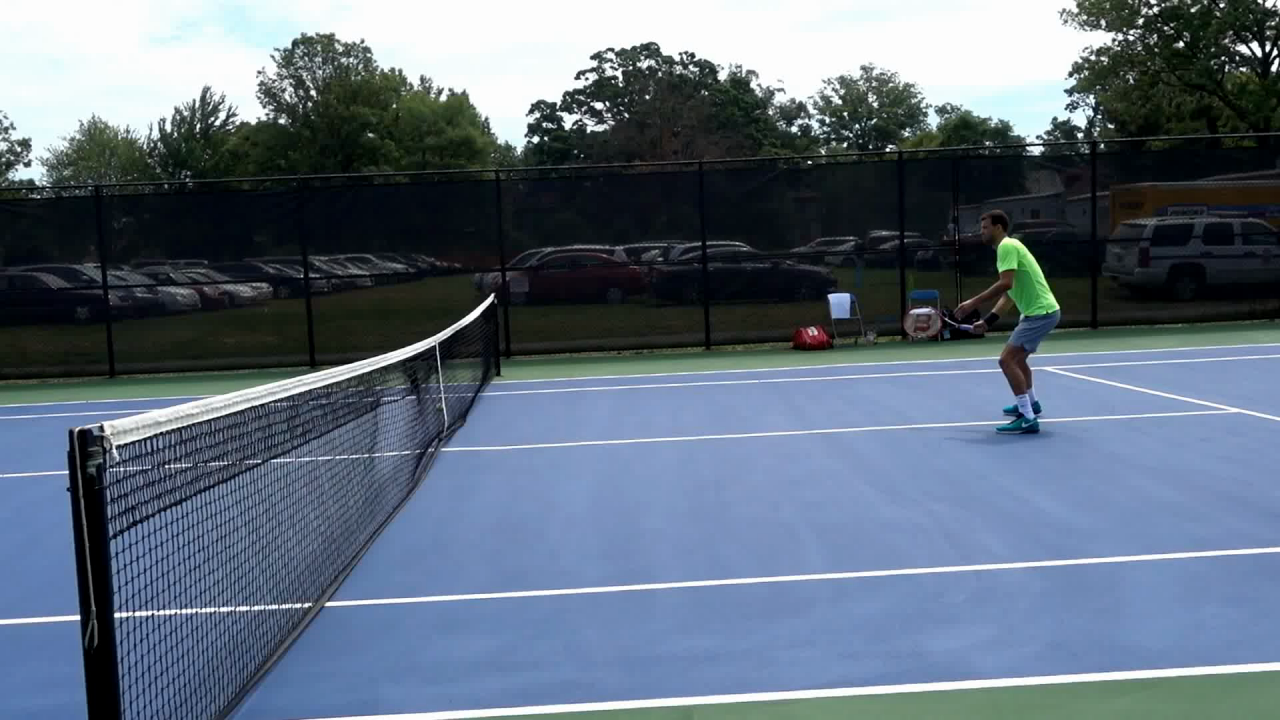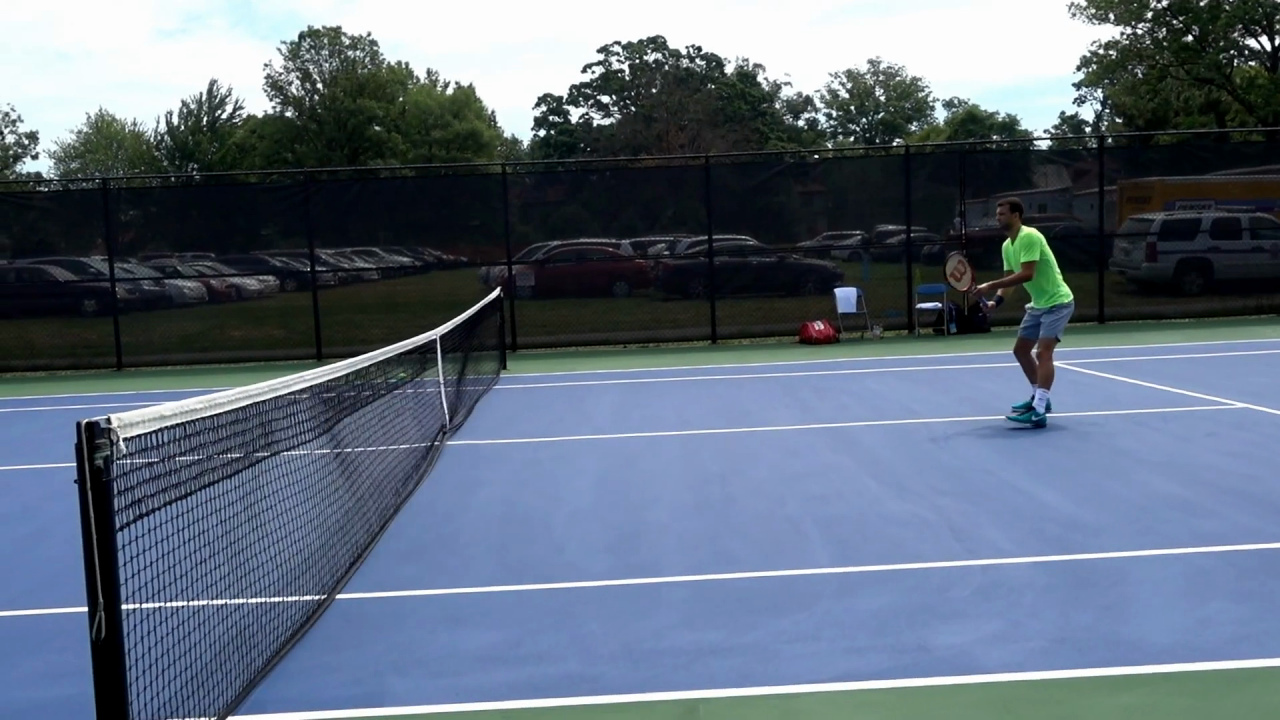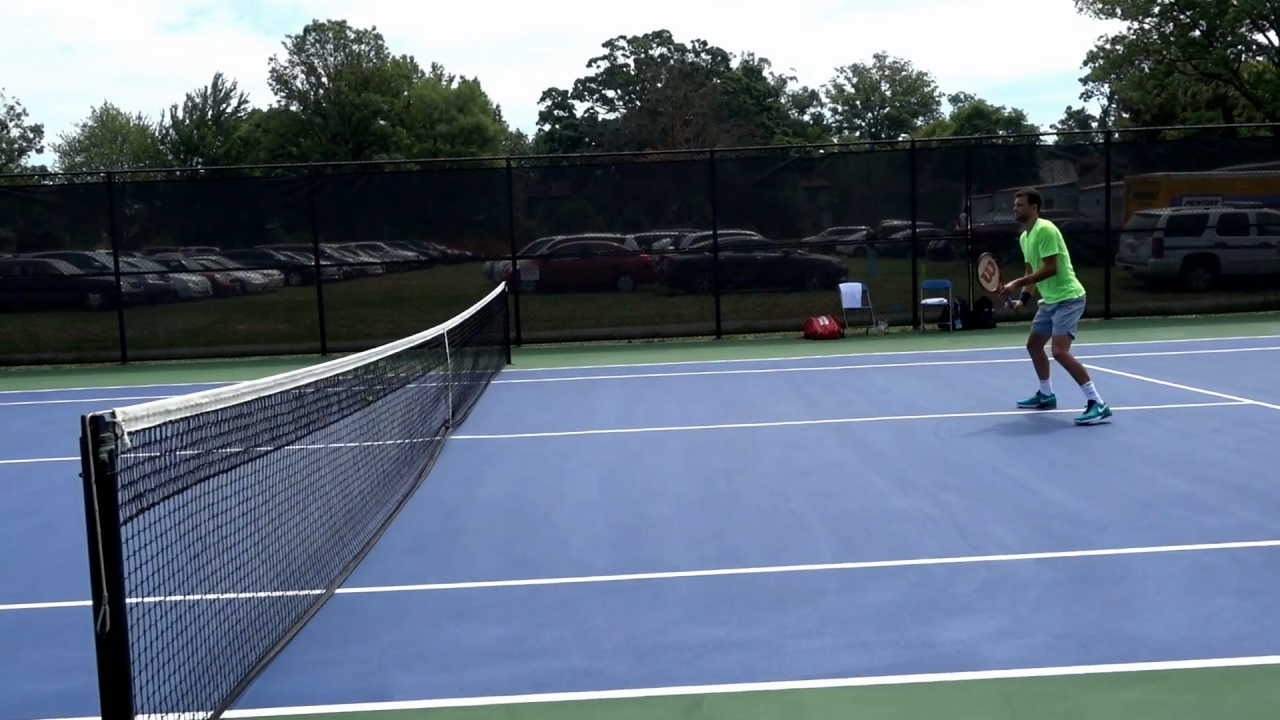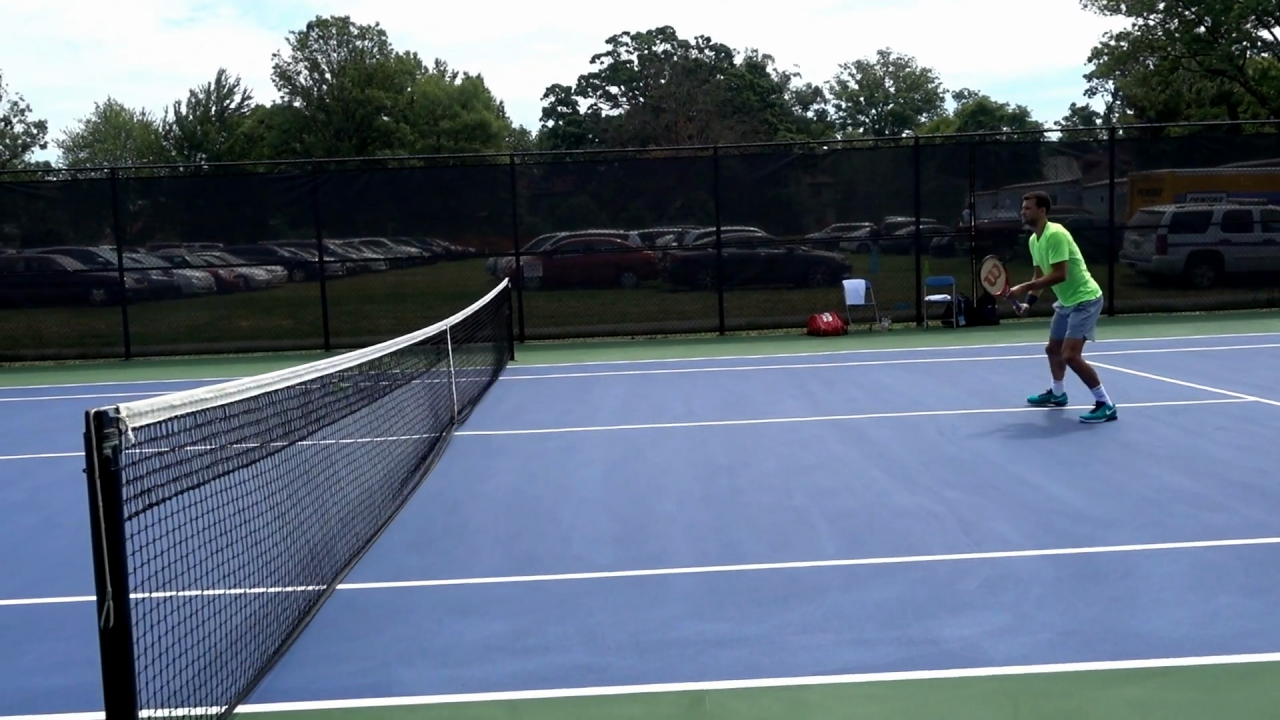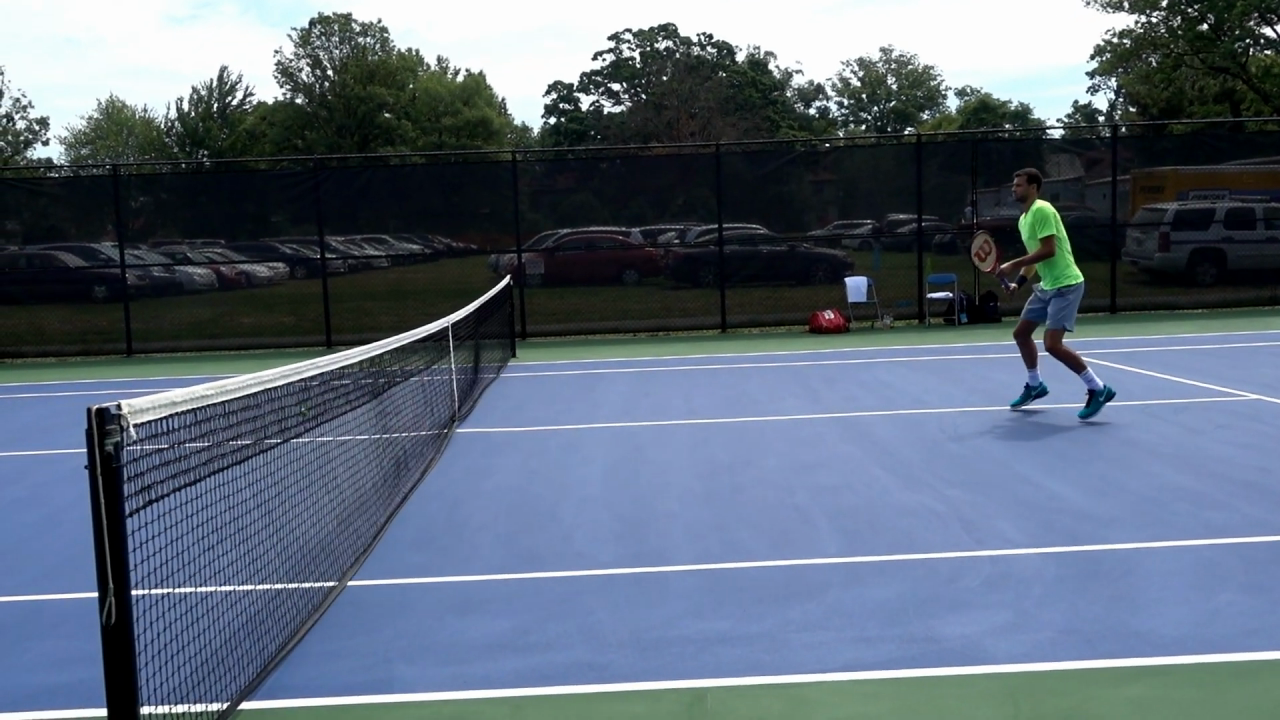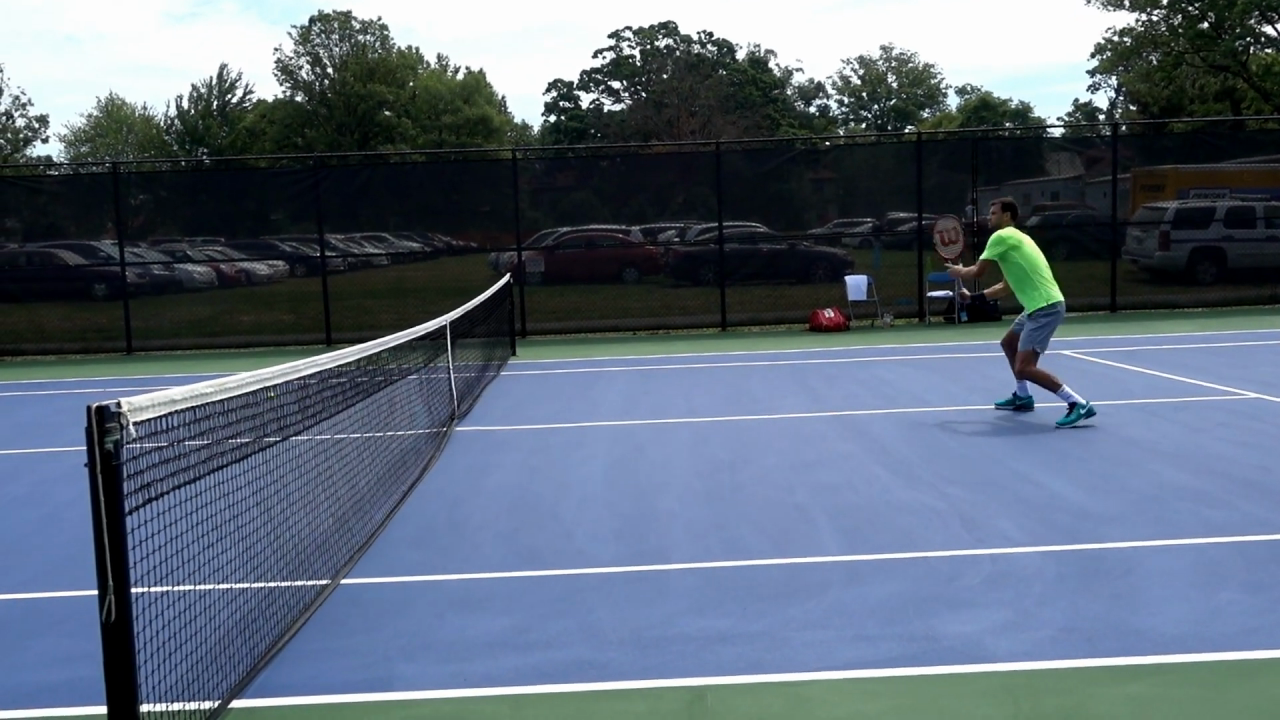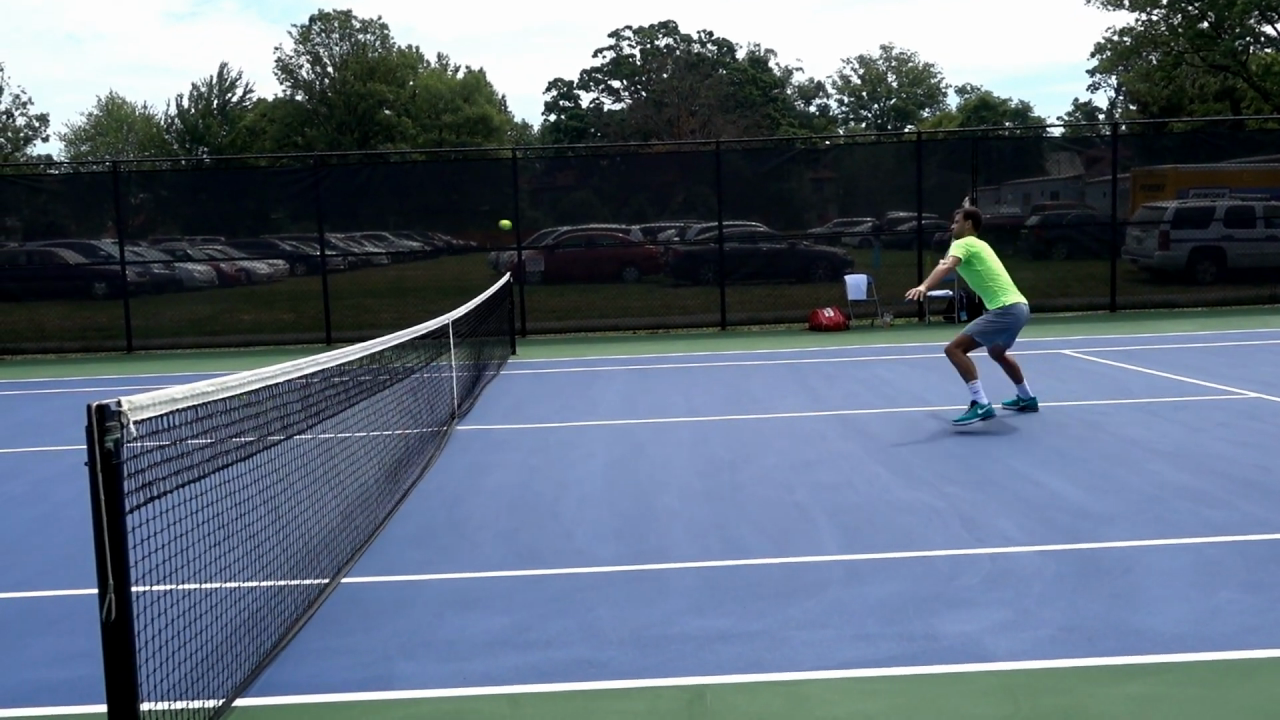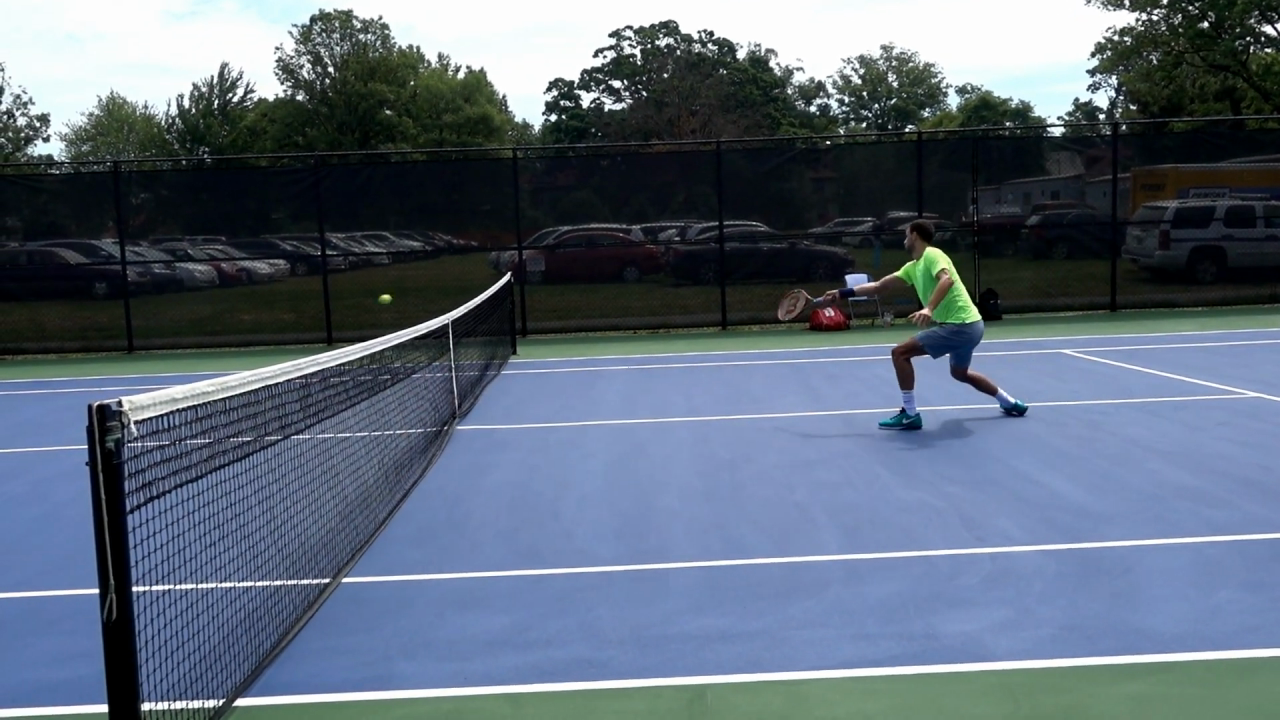
dt=0.3s
person 1, frame 1
left shoulder: (1008, 246)
right shoulder: (1003, 252)
left elbow: (1005, 285)
right elbow: (1007, 296)
left wrist: (973, 302)
right wrist: (988, 321)
left hip: (1041, 313)
right hip: (1036, 312)
left knee: (1007, 360)
right knee: (1016, 357)
left ankle: (1028, 418)
right ankle: (1031, 402)
person 1, frame 2
left shoulder: (1029, 236)
right shoulder: (1007, 246)
left elbow: (1027, 275)
right elbow: (1011, 278)
left wrist: (990, 286)
right wrist: (996, 301)
left hip: (1058, 302)
right hip: (1040, 305)
left knee: (1043, 353)
right knee: (1020, 350)
left ankle: (1038, 412)
right ankle: (1040, 399)
person 1, frame 3
left shoulder: (1045, 230)
right shoulder: (1024, 237)
left elbow: (1051, 268)
right elbow: (1031, 271)
left wrist: (1017, 283)
right wrist: (1022, 299)
left hip: (1068, 298)
right hip: (1049, 300)
left knee: (1059, 351)
right knee: (1034, 345)
left ankle: (1097, 403)
right ankle: (1046, 395)
person 1, frame 4
left shoulder: (1055, 234)
right shoulder: (1033, 240)
left elbow: (1059, 275)
right elbow: (1039, 275)
left wrist: (1023, 288)
right wrist: (1029, 301)
left hip: (1085, 300)
right hip: (1066, 302)
left knee: (1070, 355)
right knee: (1053, 350)
left ankle: (1106, 405)
right ankle: (1057, 393)
person 1, frame 5
left shoulder: (1042, 210)
right shoulder: (1023, 219)
left elbow: (1048, 250)
left wrist: (1013, 265)
right wrist: (1018, 281)
left hip: (1066, 286)
right hip: (1047, 287)
left knee: (1052, 344)
right knee: (1021, 333)
left ankle: (1098, 391)
right ankle: (1035, 386)
person 1, frame 6
left shoulder: (1002, 236)
right shoulder: (1012, 238)
left elbow: (977, 272)
right elbow: (1006, 287)
left wrist: (959, 272)
right wrist: (974, 297)
left hip: (1046, 308)
right hip: (1037, 308)
left knee: (1023, 368)
right knee: (1008, 344)
left ankle: (1079, 404)
right ankle: (1022, 396)
person 1, frame 7
left shoulder: (961, 244)
right shoulder: (977, 245)
left elbow: (946, 266)
right elbow: (950, 266)
left wrist: (923, 286)
left hip: (1006, 310)
right hip: (1018, 307)
left knee: (954, 349)
right knee: (997, 352)
left ankle: (981, 404)
right ankle: (1026, 398)
person 1, frame 8
left shoulder: (933, 255)
right shoulder: (912, 267)
left elbow: (947, 279)
right elbow: (879, 286)
left wrist: (930, 309)
right wrist: (843, 293)
left hip: (961, 326)
right hip: (972, 326)
left knee: (900, 353)
right knee: (960, 373)
left ankle: (910, 414)
right ankle: (1010, 403)
